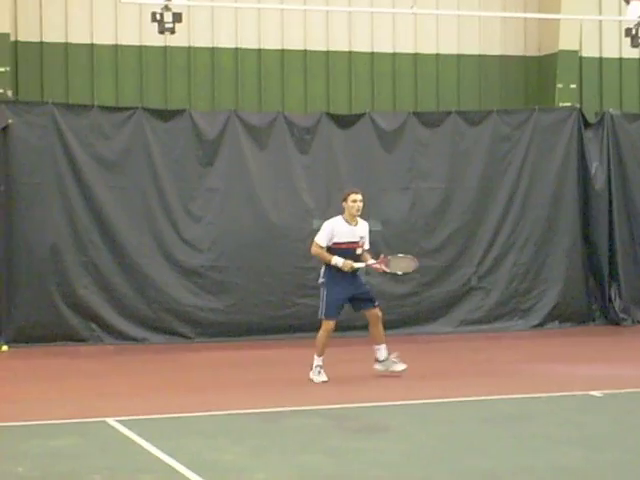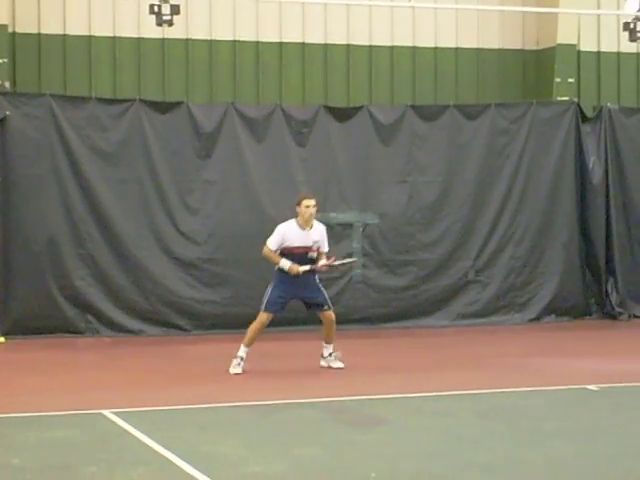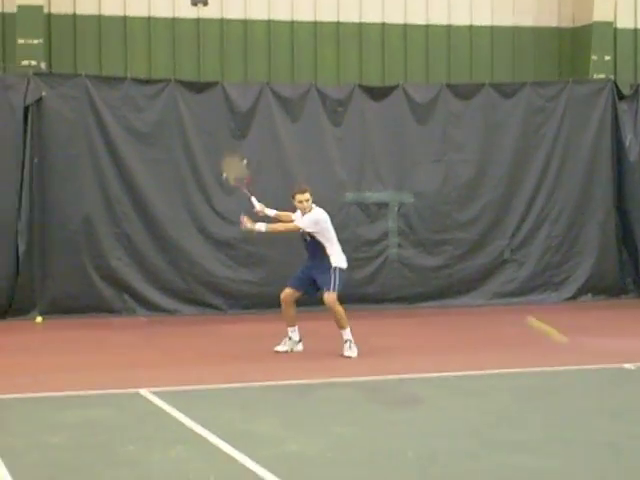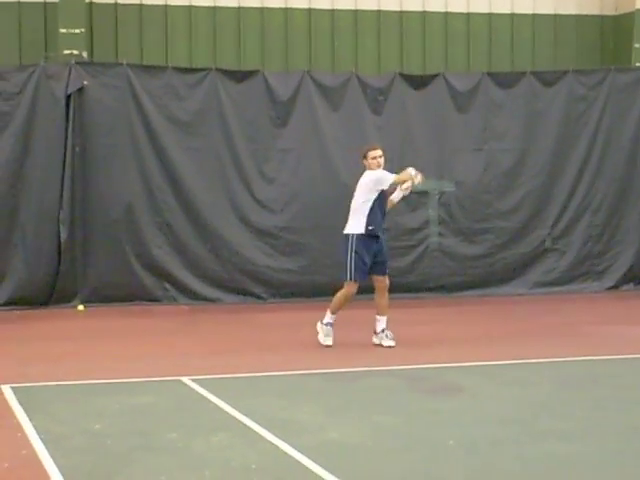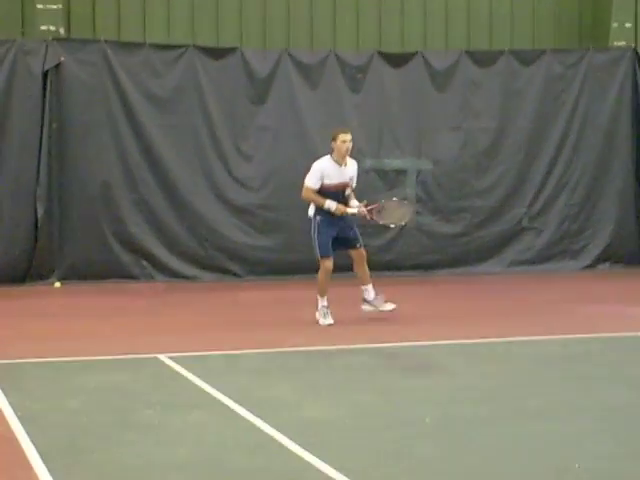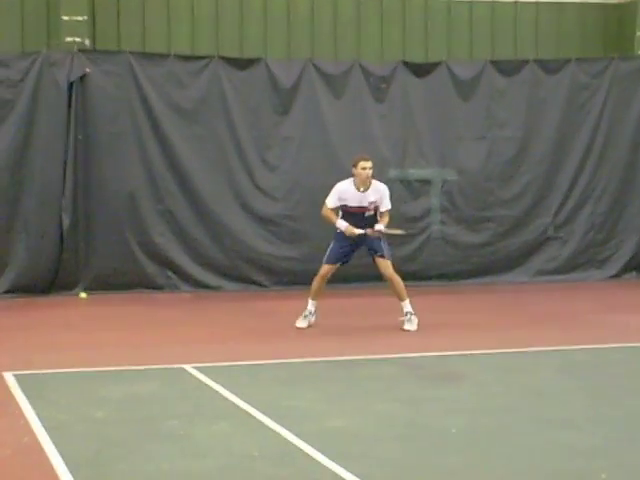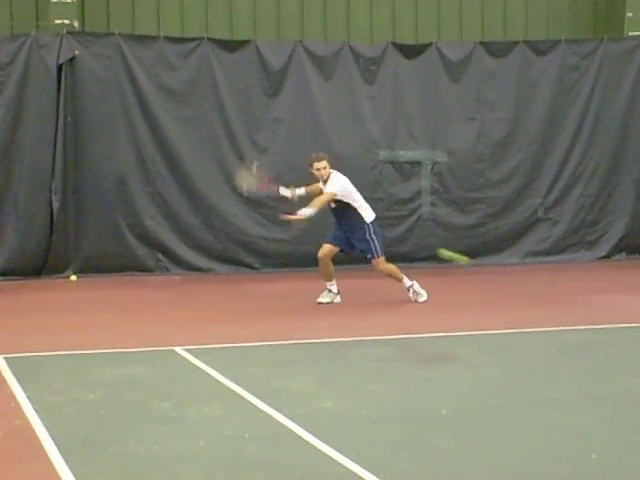
dt=0.7s
person 1, frame 1
left shoulder: (364, 226)
right shoulder: (331, 225)
right elbow: (315, 250)
left wrist: (373, 263)
right wrist: (338, 262)
left hip: (354, 280)
right hip: (333, 281)
left knee: (376, 316)
right knee: (328, 326)
left ankle: (383, 360)
right ankle: (317, 367)
person 1, frame 2
left shoulder: (321, 229)
right shoulder: (284, 229)
left elbow: (322, 255)
right elbow: (267, 252)
left wrist: (323, 263)
right wrist: (286, 265)
left hip: (309, 281)
right hip: (283, 280)
left knee: (329, 318)
right knee: (262, 319)
left ankle: (327, 356)
right ankle: (239, 358)
person 1, frame 3
left shoulder: (316, 216)
right shoulder: (302, 212)
left elbow: (287, 228)
right elbow: (290, 217)
left wrist: (257, 227)
right wrist: (266, 210)
left hip: (332, 264)
right hip: (313, 265)
left knee: (329, 299)
right knee: (286, 297)
left ankle: (348, 340)
right ankle: (294, 340)
person 1, frame 4
left shoulder: (376, 180)
right shoulder: (375, 176)
left elbow: (381, 208)
right elbow: (403, 177)
left wrist: (402, 191)
right wrist: (413, 173)
left hip: (374, 238)
right hip: (357, 238)
left knee: (382, 285)
right knee: (351, 289)
left ankle: (380, 331)
right ankle: (326, 323)
person 1, frame 5
left shoulder: (352, 165)
right shoulder: (320, 166)
right elbow: (306, 194)
left wrist: (355, 204)
right wrist: (331, 205)
left hip: (342, 217)
right hip: (322, 219)
left knee: (360, 255)
right knee: (327, 266)
left ankle: (370, 298)
right ankle: (322, 307)
person 1, frame 6
left shoulder: (381, 189)
right shoulder: (341, 188)
left elbow: (385, 215)
right elbow: (326, 211)
left wrist: (379, 227)
right wrist: (343, 225)
left hip: (372, 233)
right hip: (346, 234)
left knee: (388, 272)
right knee: (323, 272)
left ankle: (409, 313)
right ankle: (310, 311)
person 1, frame 7
left shoulder: (338, 181)
right shoulder: (326, 179)
left elbow: (324, 198)
right elbow: (320, 187)
left wrist: (305, 213)
right wrist: (298, 192)
left hip: (363, 224)
right hip: (344, 225)
left knee: (381, 266)
right knee: (323, 255)
left ankle: (411, 286)
right ankle: (333, 291)
